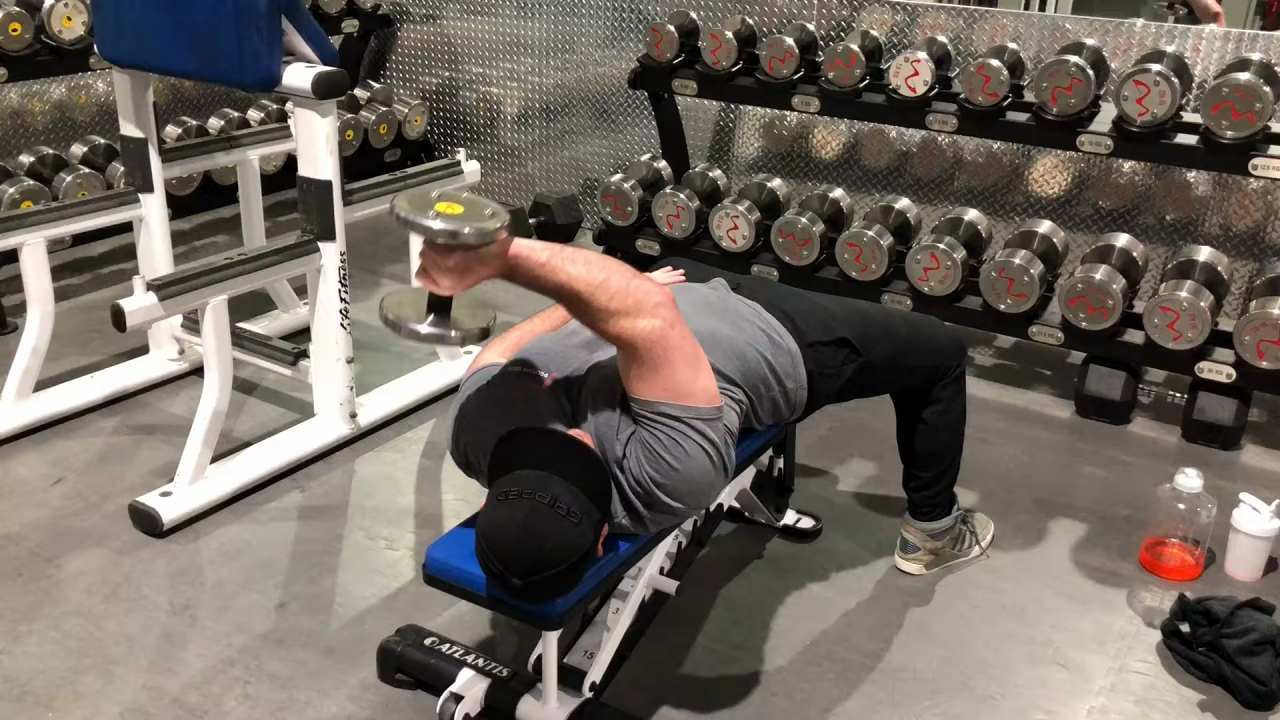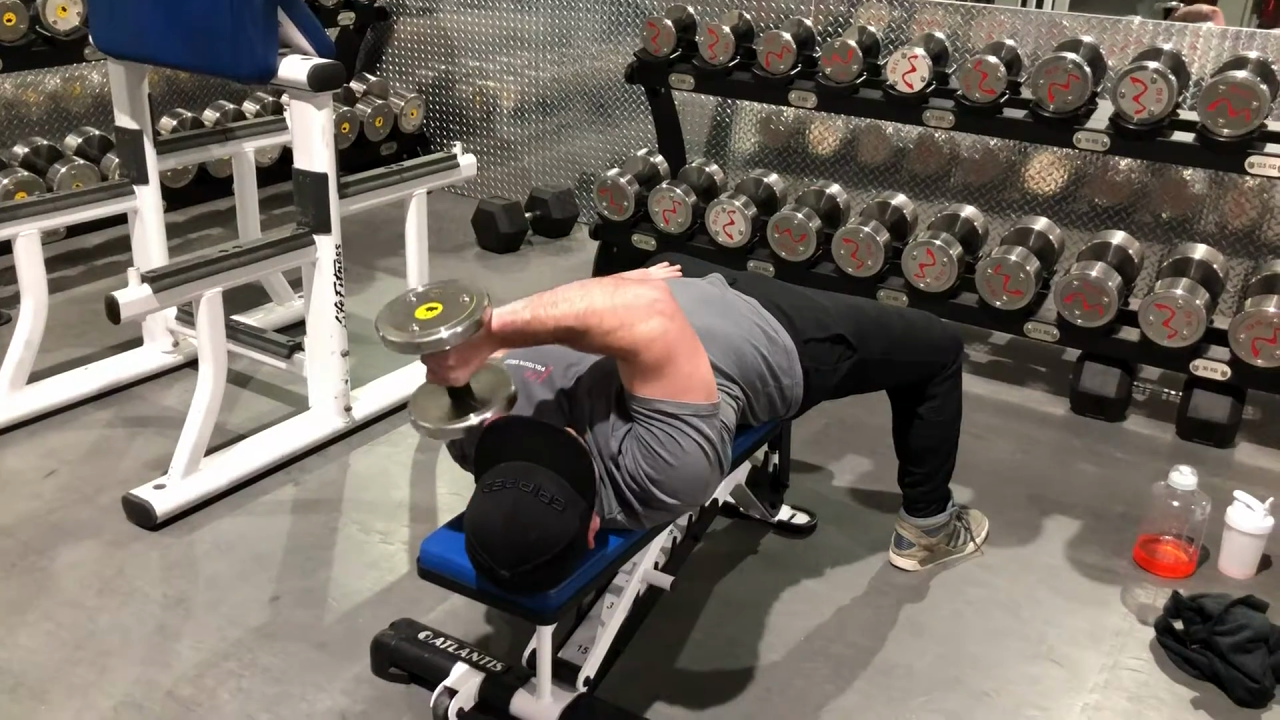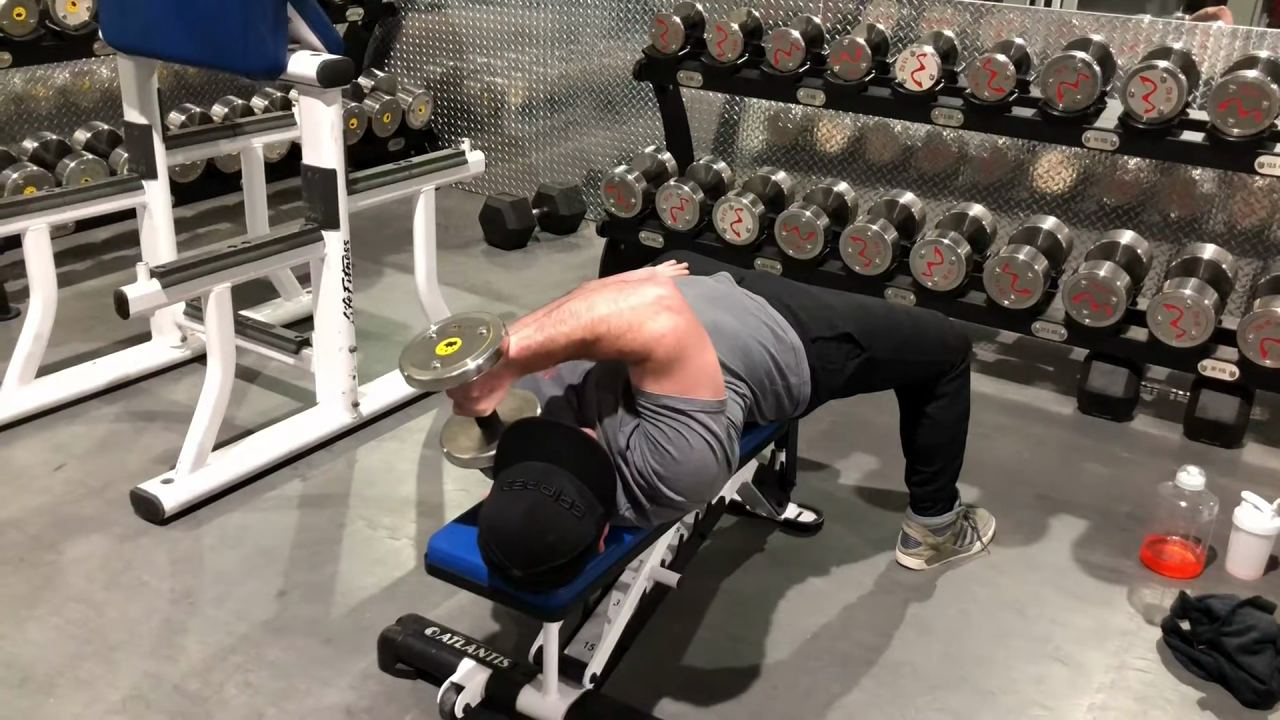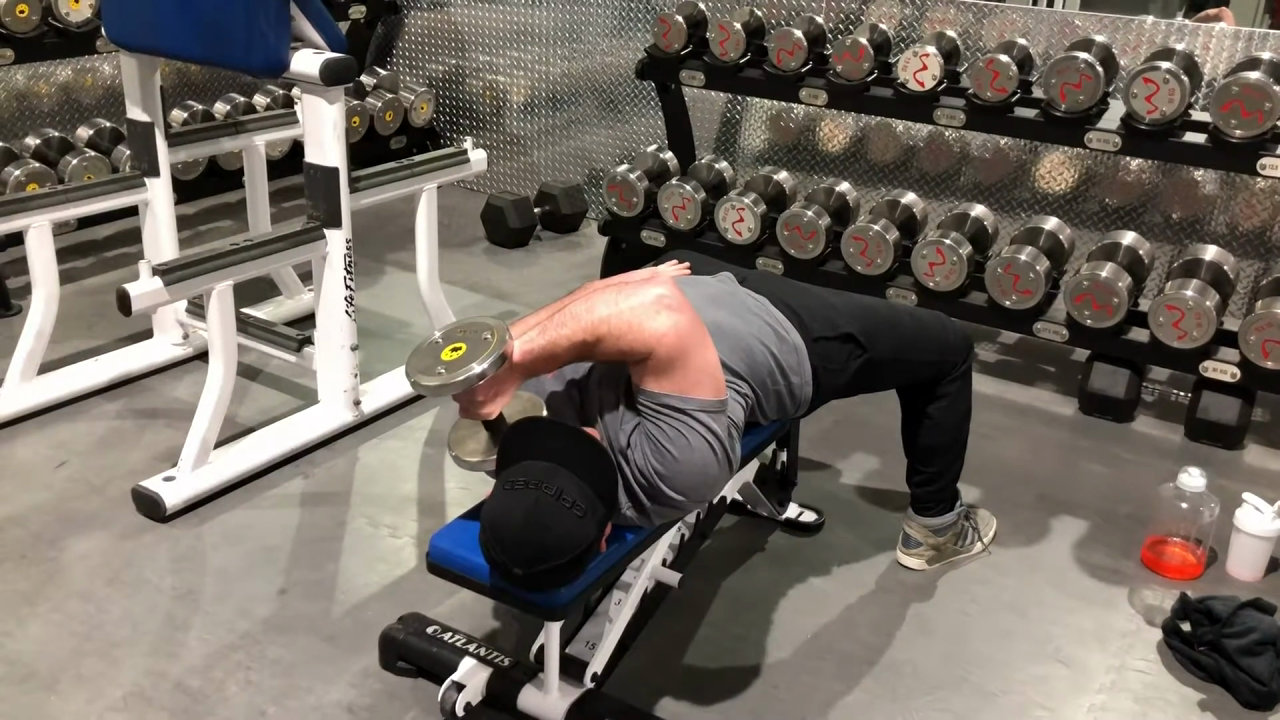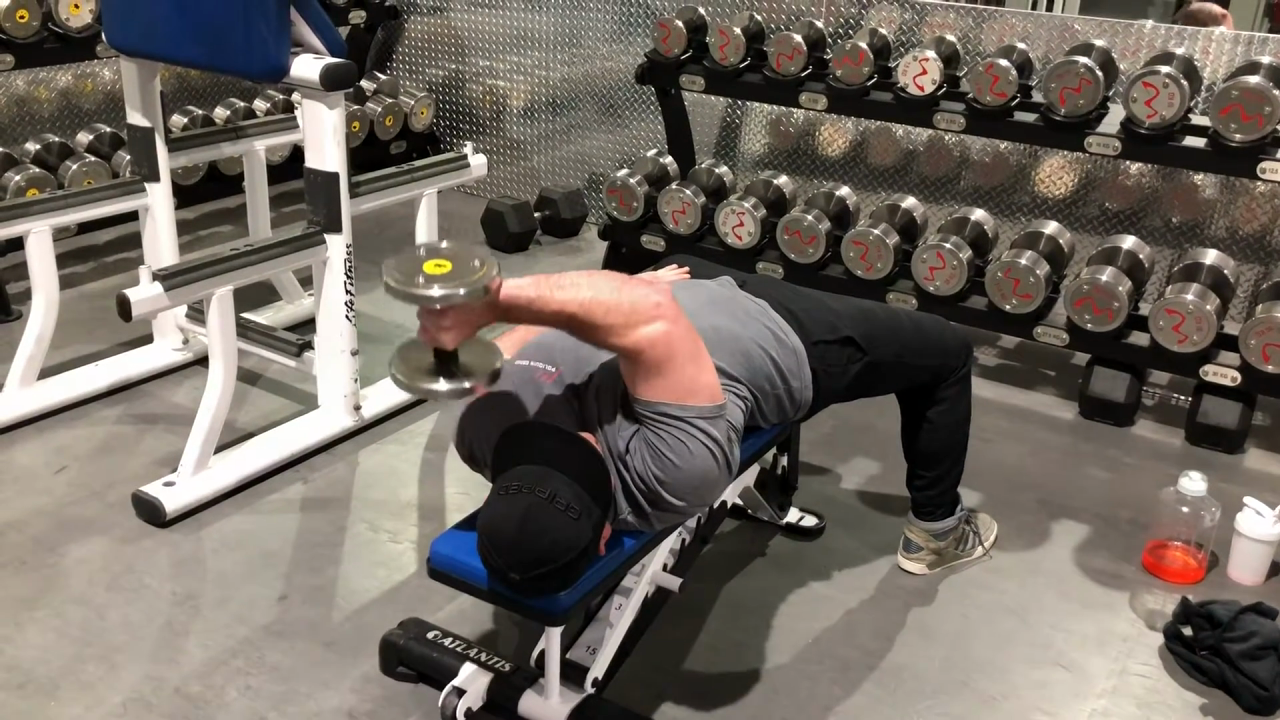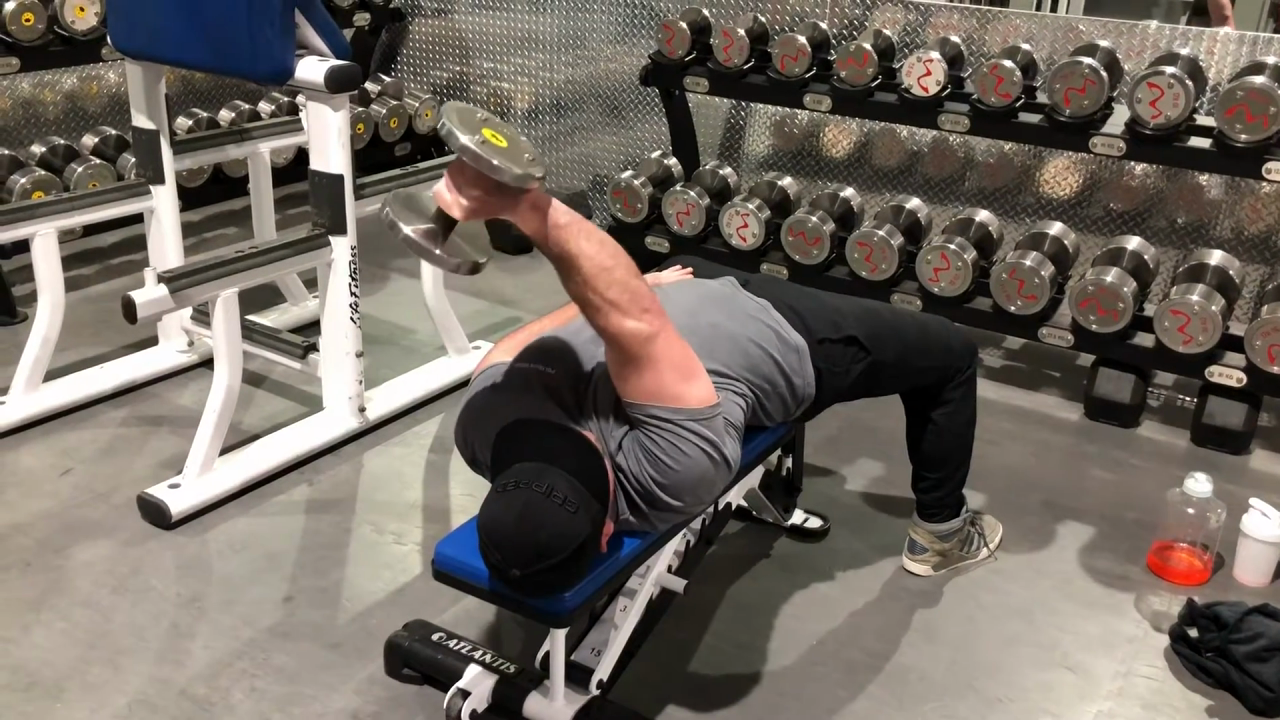
dt=0.7s
person 1, frame 1
left shoulder: (476, 429)
right shoulder: (673, 474)
left elbow: (503, 348)
right elbow: (647, 312)
right wrist: (496, 257)
right knee: (940, 353)
right ankle: (932, 530)
person 1, frame 2
left shoulder: (470, 427)
right shoulder: (664, 474)
left elbow: (503, 340)
right elbow: (647, 312)
left wrist: (621, 279)
right wrist: (485, 330)
right knee: (937, 348)
right ankle: (926, 526)
person 1, frame 3
right shoulder: (675, 469)
right elbow: (659, 312)
left wrist: (626, 280)
right wrist: (508, 363)
right knee: (945, 346)
right ankle: (934, 525)
person 1, frame 4
left shoulder: (493, 424)
right shoulder: (677, 471)
right elbow: (659, 312)
left wrist: (623, 279)
right wrist: (512, 366)
right knee: (947, 347)
right ankle: (935, 525)
person 1, frame 5
left shoulder: (481, 428)
right shoulder: (674, 474)
left elbow: (506, 343)
right elbow: (650, 317)
right wrist: (485, 302)
right knee: (946, 352)
right ankle: (935, 531)
person 1, frame 6
left shoulder: (481, 425)
right shoulder: (673, 473)
left elbow: (508, 349)
right elbow: (635, 322)
left wrist: (612, 291)
right wrist: (522, 207)
right knee: (951, 354)
right ankle: (939, 533)
